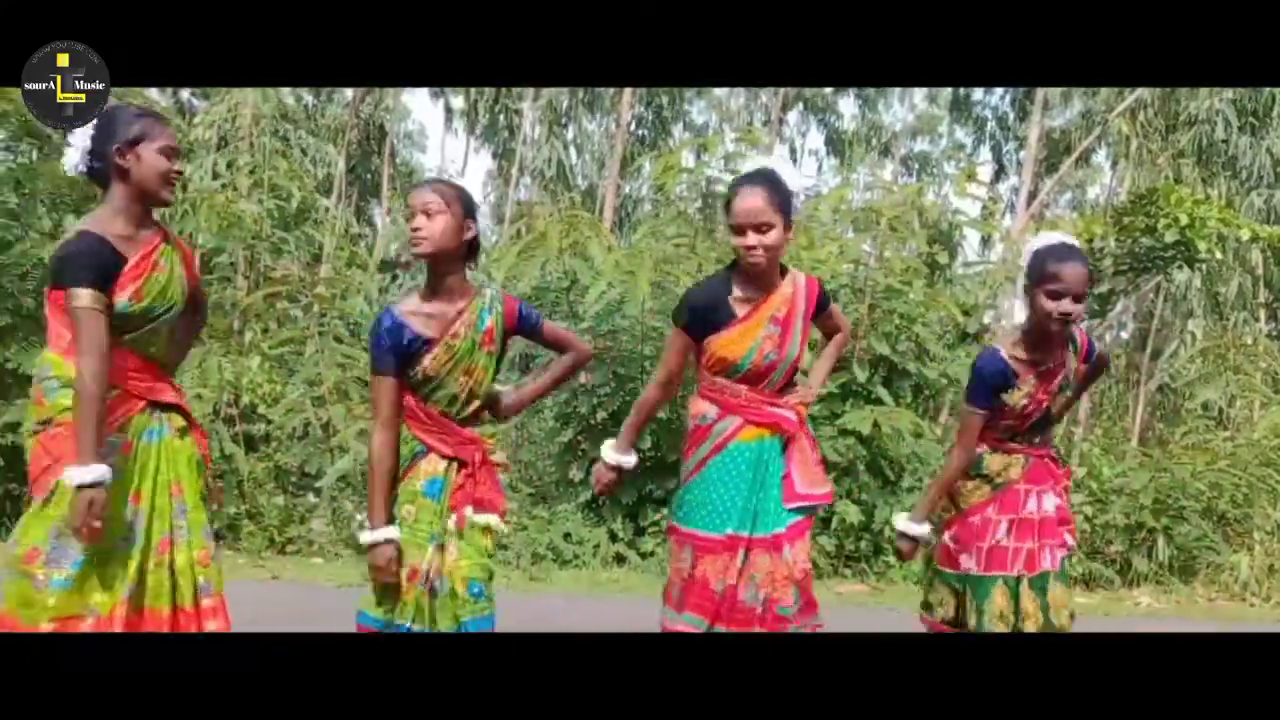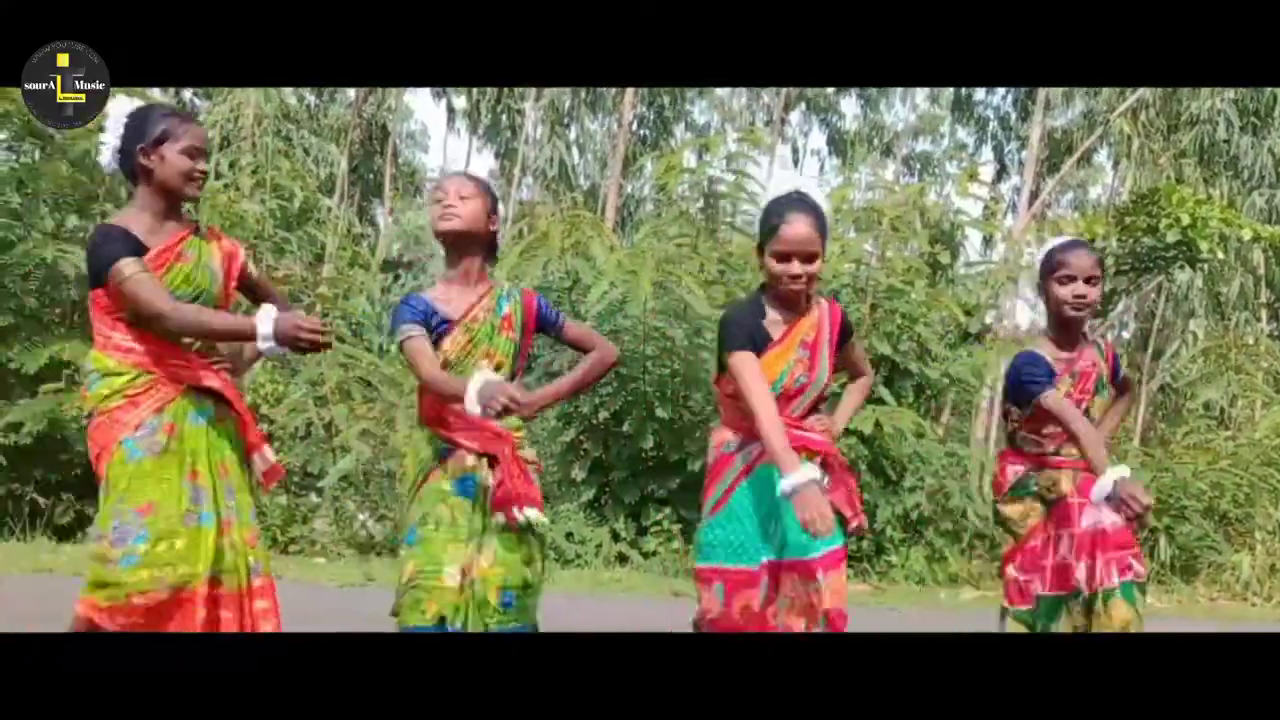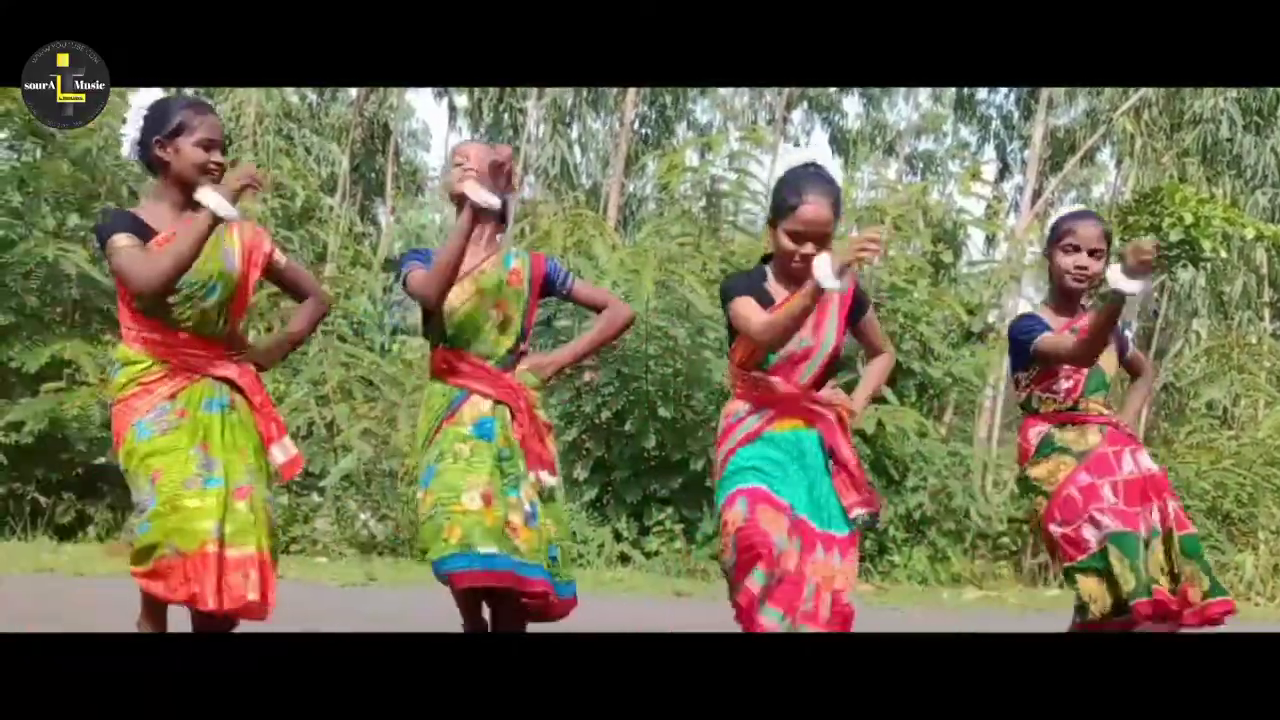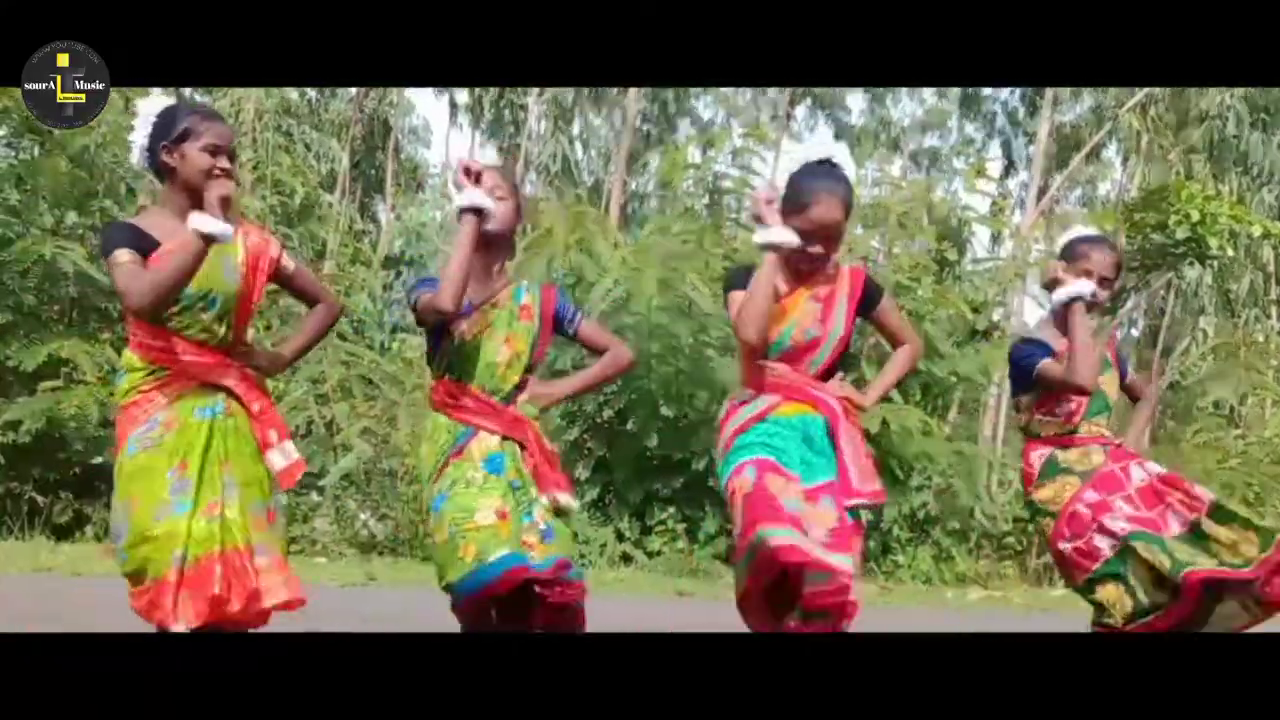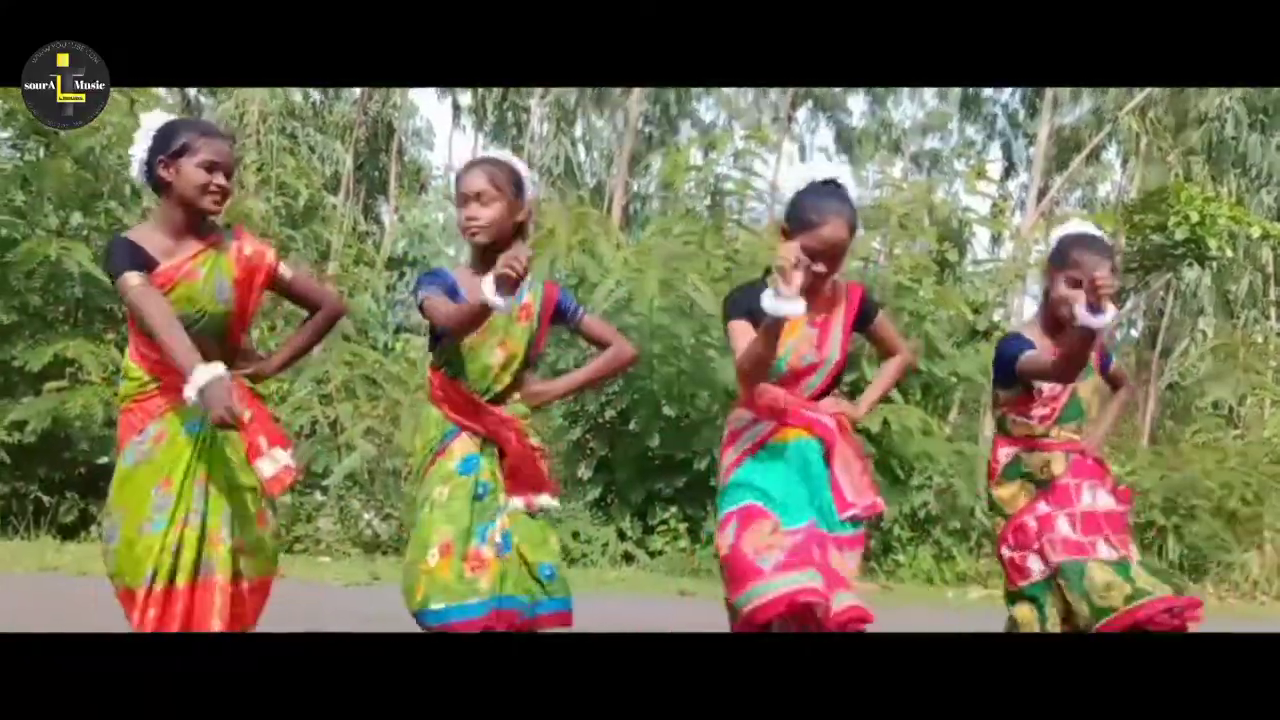
dt=0.2s
person 1, frame 1
left shoulder: (171, 249)
right shoulder: (89, 250)
left elbow: (193, 311)
right elbow: (92, 360)
right wrist: (88, 471)
left hip: (152, 419)
right hip: (87, 415)
left knee: (171, 551)
right knee: (61, 569)
person 1, frame 2
left shoulder: (211, 245)
right shoulder: (111, 239)
left elbow: (278, 301)
right elbow: (165, 313)
left wrist: (240, 361)
right wrist: (267, 329)
left hip: (206, 411)
right hip: (138, 410)
left knee: (221, 542)
right knee: (151, 546)
person 1, frame 3
left shoulder: (236, 232)
right shoulder: (123, 225)
left elbow: (314, 296)
right elbow: (149, 281)
left wrist: (269, 352)
right wrist: (213, 208)
left hip: (224, 400)
right hip: (156, 397)
left knee: (228, 527)
right knee: (182, 517)
right ankle: (152, 619)
person 1, frame 4
left shoulder: (246, 241)
right shoulder: (128, 235)
left elbow: (327, 303)
right elbow: (141, 299)
left wrist: (278, 358)
right wrist: (203, 227)
left hip: (228, 410)
right hip: (159, 406)
left knee: (230, 540)
right knee: (168, 536)
person 1, frame 5
left shoulder: (242, 252)
right shoulder: (129, 251)
left elbow: (329, 305)
right elbow: (159, 322)
left wrist: (272, 363)
right wrist: (205, 381)
left hip: (226, 420)
right hip: (158, 415)
left knee: (225, 544)
right knee: (153, 546)
person 2, frame 1
left shoulder: (500, 309)
right shoulder: (395, 323)
left elbow: (579, 351)
right elbow: (384, 428)
left wrist: (515, 400)
right wrist: (379, 530)
left hip: (474, 466)
right hip: (417, 467)
left knee: (466, 590)
right knee: (405, 592)
person 2, frame 2
left shoulder: (521, 304)
right shoulder: (416, 307)
left elbow: (605, 353)
right elbow: (429, 377)
left wrist: (539, 399)
right wrist: (478, 389)
left hip: (507, 466)
right hip: (445, 465)
left knee: (501, 599)
right knee: (438, 593)
person 2, frame 3
left shoulder: (530, 265)
right shoulder: (423, 262)
left elbow: (619, 311)
right elbow: (430, 294)
left wrist: (555, 360)
right wrist: (473, 204)
left hip: (516, 422)
right hip: (456, 420)
left knee: (521, 549)
right knee: (465, 543)
person 2, frame 4
left shoulder: (539, 300)
right shoulder: (431, 291)
left elbow: (621, 354)
right elbow: (444, 307)
left wrist: (555, 390)
right wrist: (470, 215)
left hip: (518, 453)
right hip: (459, 451)
left knee: (532, 592)
right knee: (482, 570)
person 2, frame 5
left shoulder: (542, 295)
right shoulder: (438, 282)
left elbow: (623, 349)
right elbow: (449, 320)
left wrist: (553, 388)
right wrist: (494, 291)
left hip: (511, 449)
right hip: (449, 448)
left knee: (519, 590)
right knee: (446, 575)
person 3, frame 1
left shoulder: (806, 292)
right shoulder: (706, 300)
left elbow: (841, 334)
right elbow: (663, 384)
left wrist: (812, 387)
right wrist: (619, 451)
left hip: (779, 449)
right hip: (720, 448)
left knee: (778, 581)
right knee: (710, 577)
person 3, frame 2
left shoulder: (831, 320)
right shoulder: (740, 322)
left elbow: (863, 376)
right elbow: (758, 407)
left wrist: (837, 423)
right wrist: (798, 481)
left hip: (811, 471)
right hip: (748, 474)
left knee: (812, 608)
right knee: (734, 607)
person 3, frame 3
left shoulder: (846, 294)
right shoulder: (742, 286)
left elbow: (884, 353)
right elbow: (765, 337)
left wrist: (856, 403)
right wrist: (826, 275)
left hip: (816, 449)
right hip: (756, 443)
left knee: (822, 591)
right knee: (762, 548)
person 3, frame 4
left shoulder: (854, 284)
right shoulder: (747, 280)
left elbow: (910, 345)
right elbow: (751, 334)
left wrist: (868, 396)
right wrist: (775, 245)
left hip: (824, 438)
right hip: (761, 430)
left knee: (828, 572)
person 3, frame 5
left shoulder: (852, 301)
right shoulder: (746, 300)
left elbow: (900, 355)
right elbow: (749, 369)
left wrist: (860, 407)
right wrist: (782, 299)
left hip: (823, 459)
right hip: (760, 452)
left knee: (829, 589)
right knee: (758, 560)
person 4, frame 1
left shoulder: (1077, 343)
right shoulder: (996, 365)
left elbow: (1097, 366)
right elbow: (962, 451)
left wrist: (1060, 410)
right wrist: (918, 519)
left hip: (1040, 477)
right hip: (988, 479)
left knee: (1043, 592)
right knee: (985, 602)
person 4, frame 2
left shoulder: (1102, 354)
right shoulder: (1028, 365)
left elbow: (1125, 390)
right elbow: (1072, 423)
left wrist: (1102, 433)
right wrist: (1112, 480)
left hip: (1089, 494)
right hip: (1039, 494)
left knee: (1112, 614)
right knee: (1048, 609)
person 4, frame 3
left shoulder: (1106, 326)
right shoulder: (1028, 327)
left elbow: (1140, 371)
right elbow: (1080, 352)
left wrist: (1126, 422)
right wrist: (1120, 288)
left hip: (1113, 453)
right hip: (1062, 460)
right knee: (1111, 579)
person 4, frame 4
left shoulder: (1107, 347)
right shoulder: (1028, 348)
left elbow: (1145, 393)
right elbow: (1080, 382)
left wrist: (1129, 446)
right wrist: (1074, 301)
left hip: (1115, 472)
right hip: (1067, 483)
person 4, frame 5
left shoulder: (1091, 345)
right shoulder: (1017, 346)
left elbow: (1123, 383)
right elbow: (1060, 370)
left wrist: (1096, 435)
right wrist: (1093, 317)
left hip: (1082, 477)
right hip: (1030, 483)
